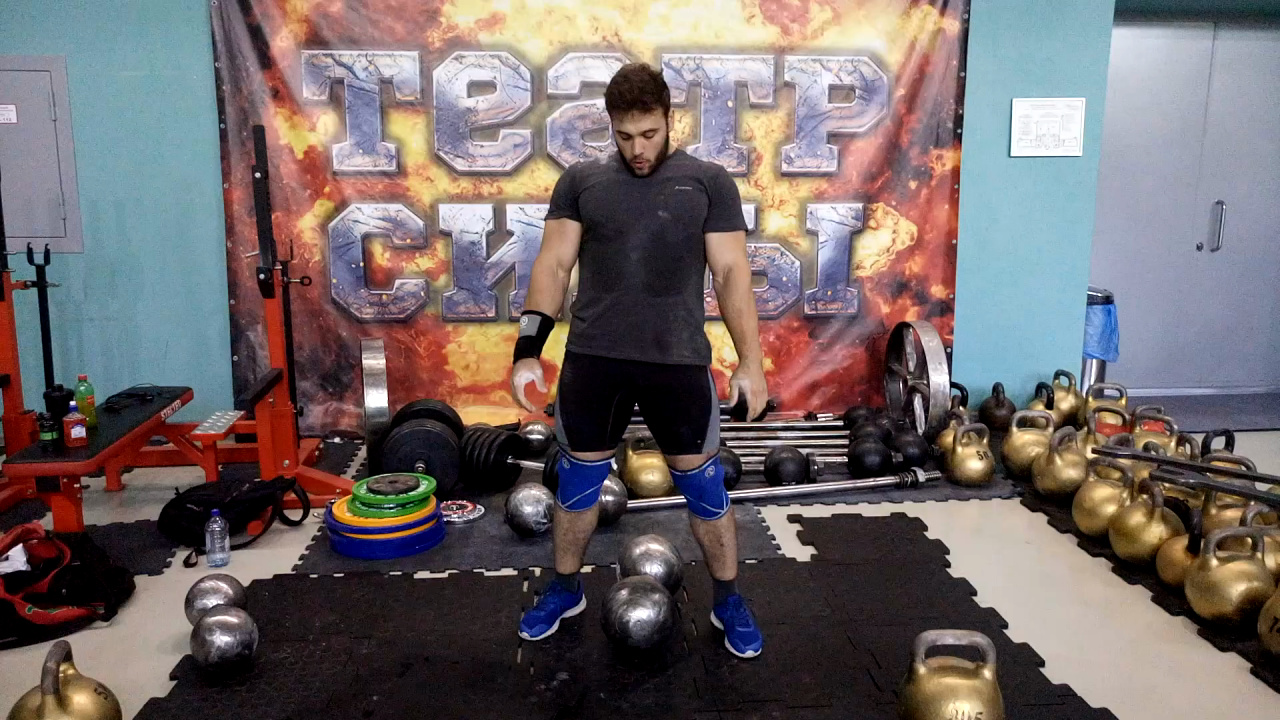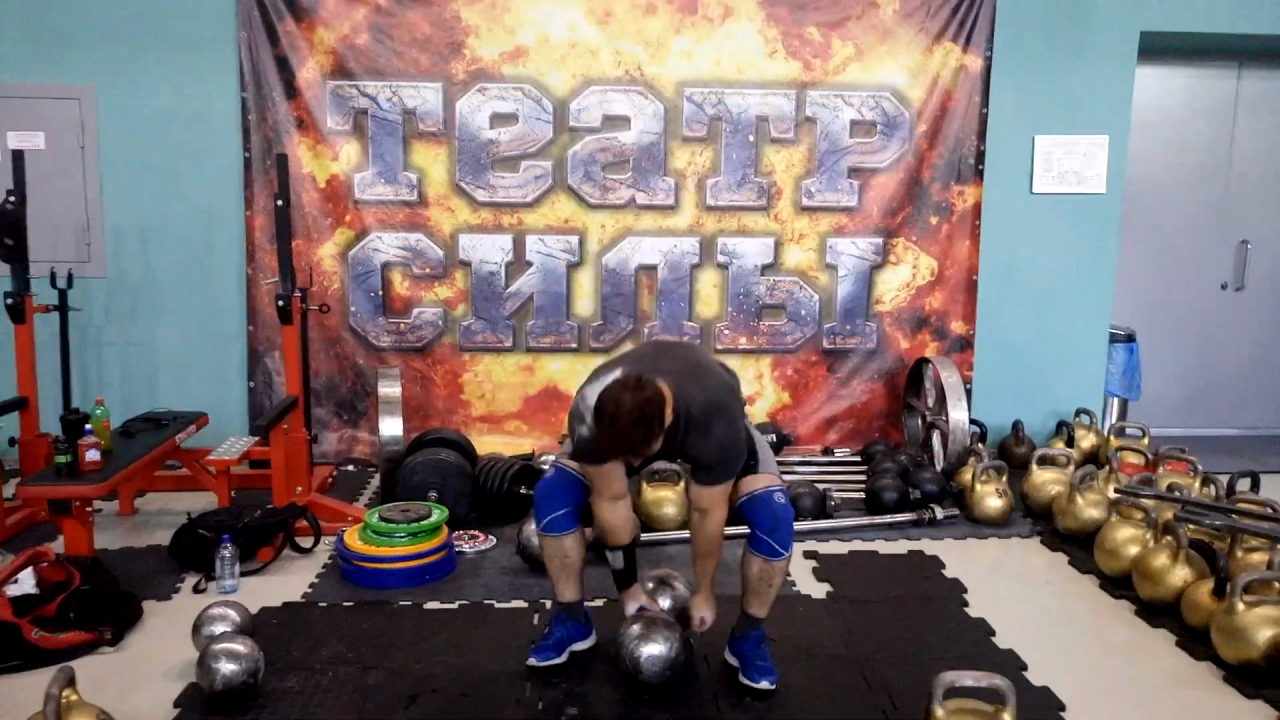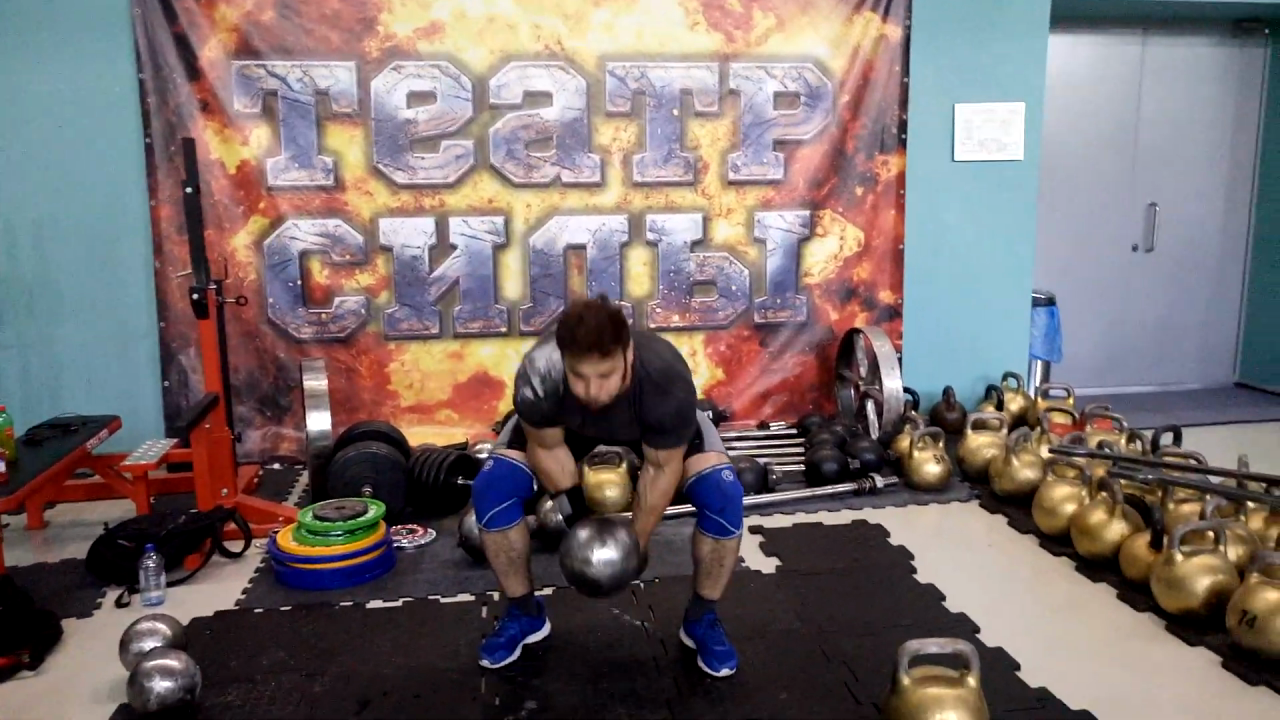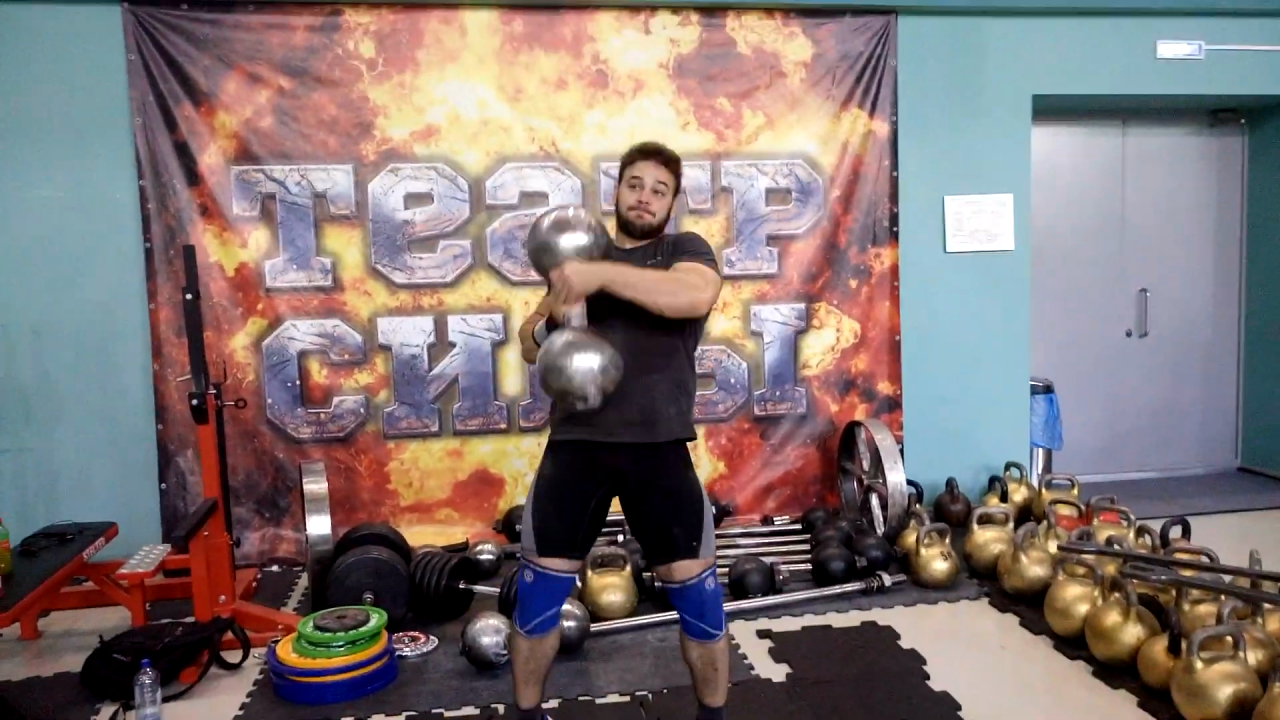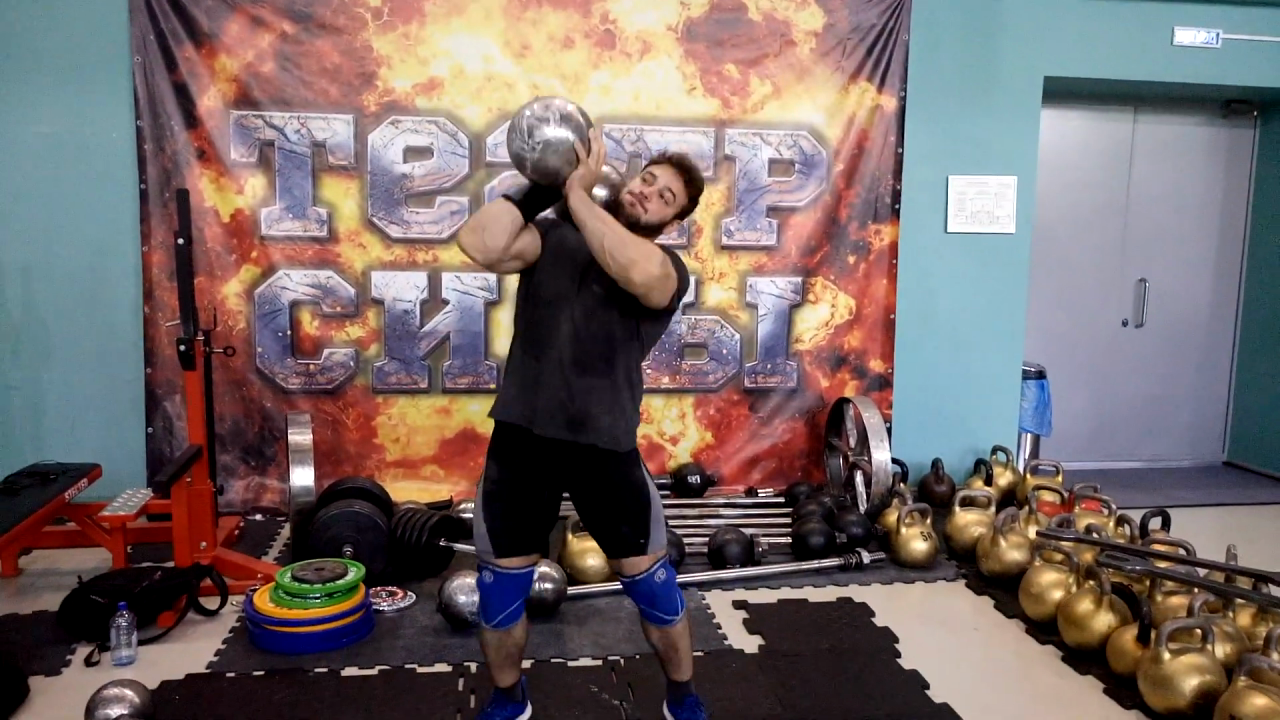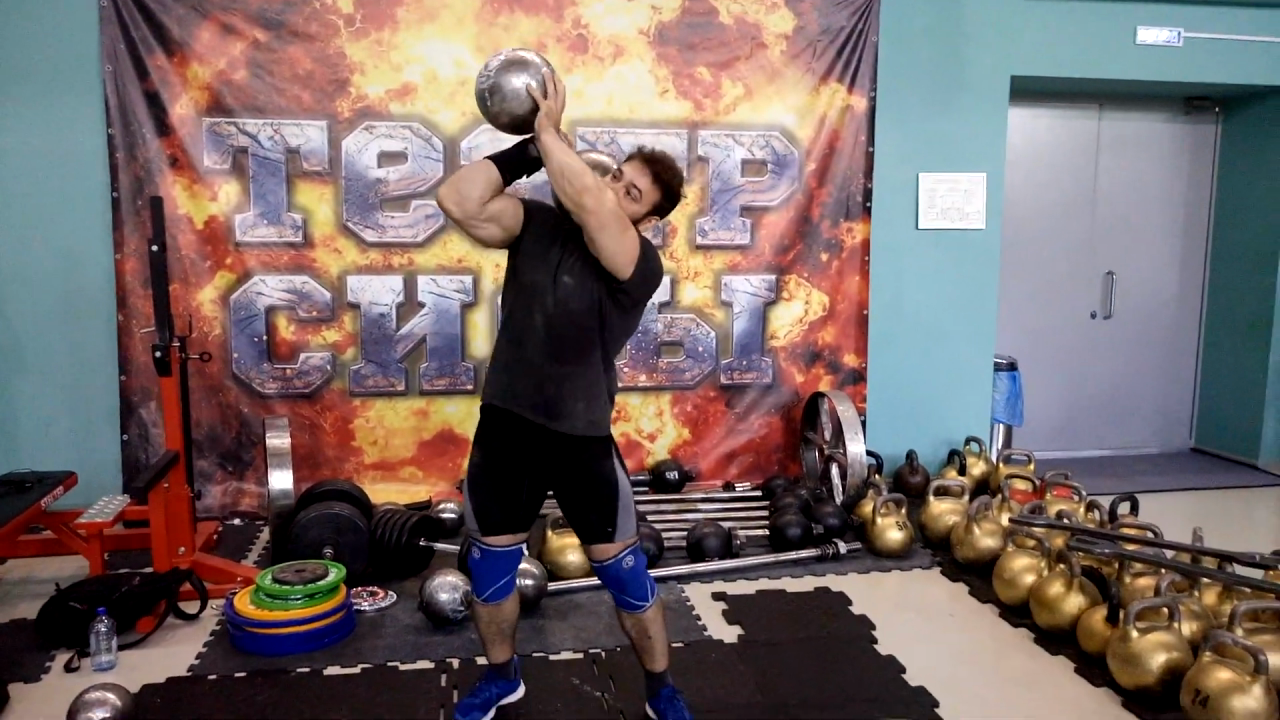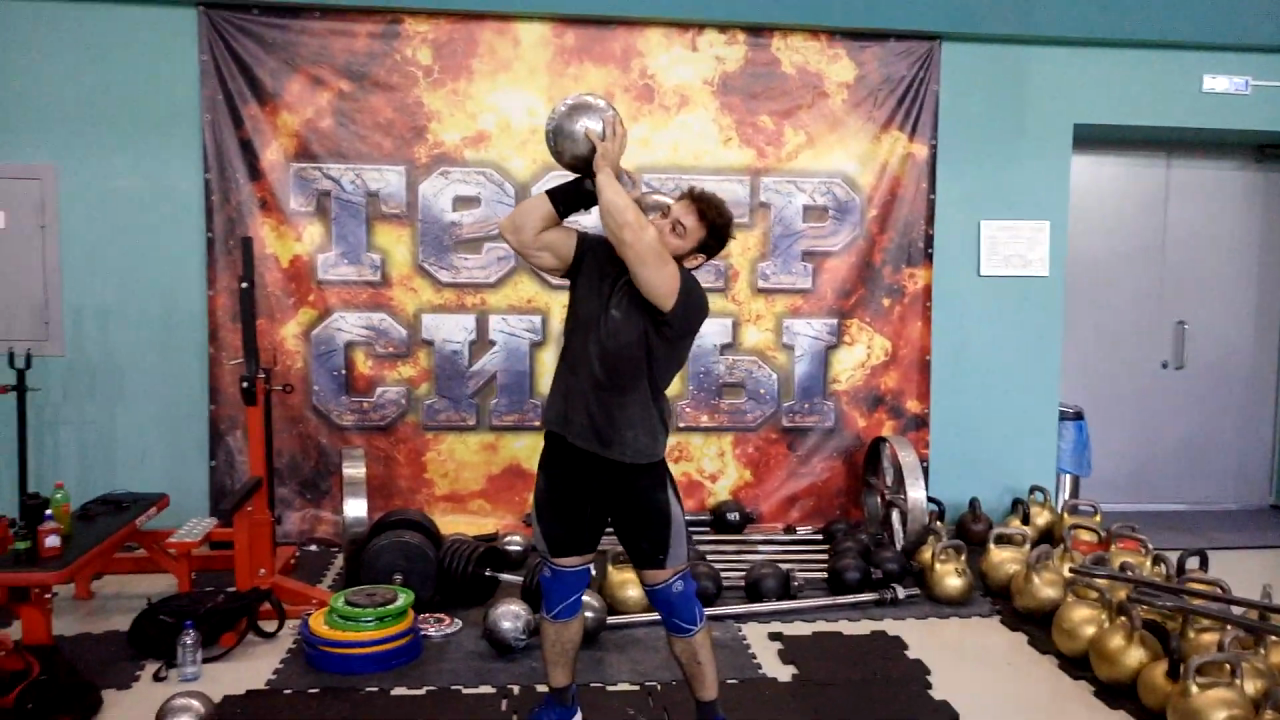
dt=0.5s
person 1, frame 1
left shoulder: (708, 181)
right shoulder: (582, 179)
left elbow: (731, 273)
right elbow: (552, 266)
left wrist: (751, 360)
right wrist: (527, 351)
left hip: (678, 359)
right hip: (593, 356)
left knee: (701, 481)
right knee: (579, 476)
left ankle: (728, 601)
right ankle: (564, 589)
person 1, frame 2
left shoulder: (713, 423)
right shoulder: (592, 416)
left elbow: (708, 514)
right elbow: (610, 501)
left wrist: (704, 594)
right wrist: (629, 584)
left hip: (703, 426)
left knee: (771, 513)
right knee: (555, 492)
left ankle: (749, 634)
right ankle: (570, 617)
person 1, frame 3
left shoulder: (666, 382)
right shoulder: (540, 377)
left elbow: (662, 471)
right elbow: (547, 448)
left wrist: (635, 546)
right wrist: (576, 523)
left hip: (655, 434)
left knee: (720, 491)
right knee: (495, 485)
left ankle: (703, 618)
right ankle: (523, 613)
person 1, frame 4
left shoulder: (687, 251)
right shoulder: (574, 256)
left elbow: (694, 295)
right elbow: (529, 344)
left wrist: (601, 274)
right wrist: (550, 316)
left hip: (658, 444)
right hip: (575, 439)
left knee: (694, 586)
right knee: (541, 586)
person 1, frame 5
left shoulder: (669, 270)
right shoulder: (551, 238)
left elbow: (637, 272)
right elbow: (476, 244)
left wrist: (576, 189)
right wrist: (541, 187)
left hip: (604, 444)
right hip: (522, 435)
left knee: (651, 580)
right knee: (501, 586)
person 1, frame 6
left shoulder: (640, 264)
right shoulder: (536, 226)
left elbow: (590, 205)
right elbow: (457, 201)
left wrist: (548, 131)
right wrist: (526, 149)
left hip: (580, 435)
right hip: (505, 425)
left knee: (621, 570)
right knee: (490, 566)
person 1, frame 7
left shoulder: (685, 299)
right shoulder: (594, 257)
left elbow: (633, 239)
right elbow: (518, 232)
left wrist: (608, 169)
right wrist: (583, 183)
left hip: (634, 464)
right hip: (567, 452)
left knee: (671, 593)
right knee: (562, 583)
